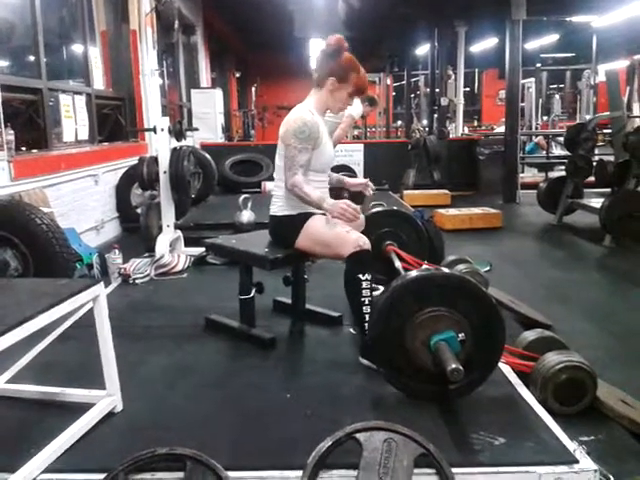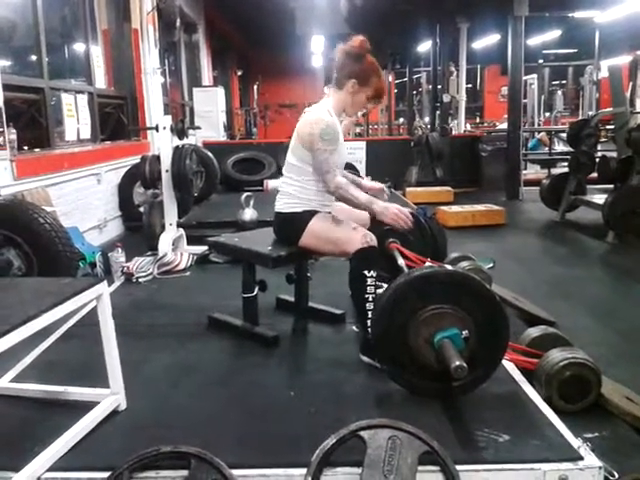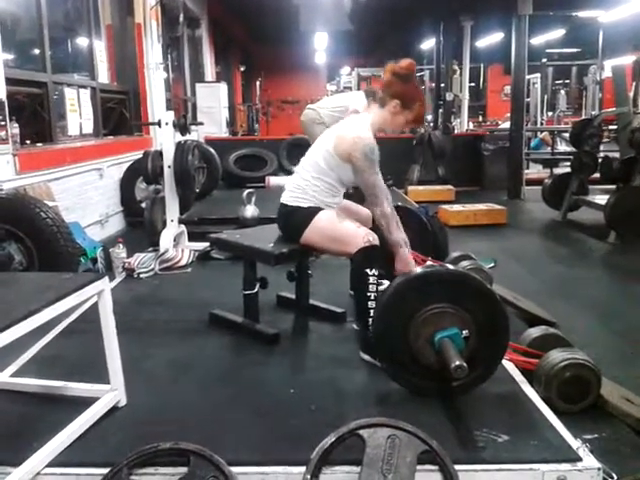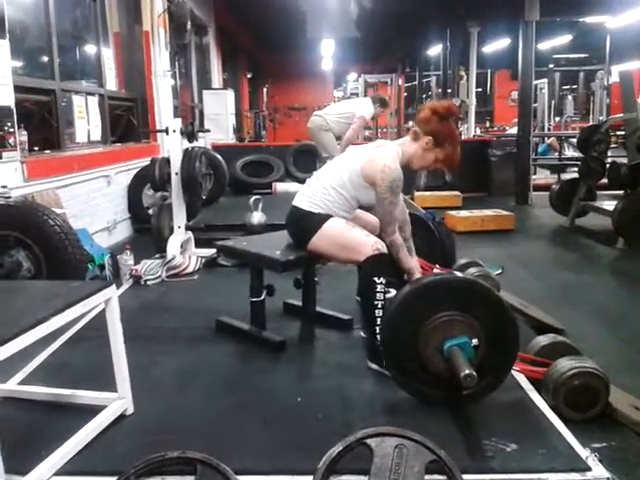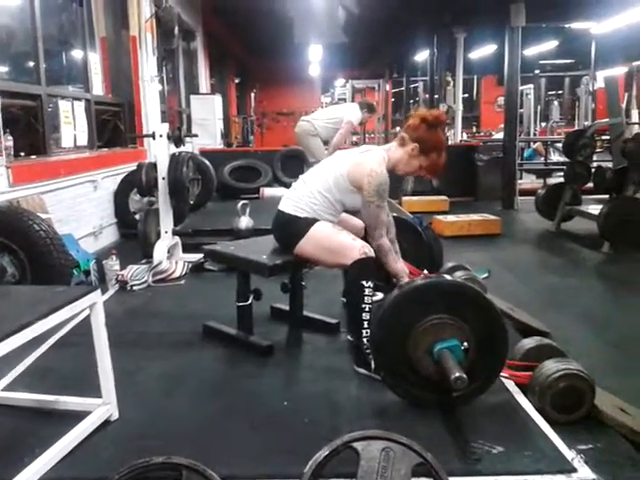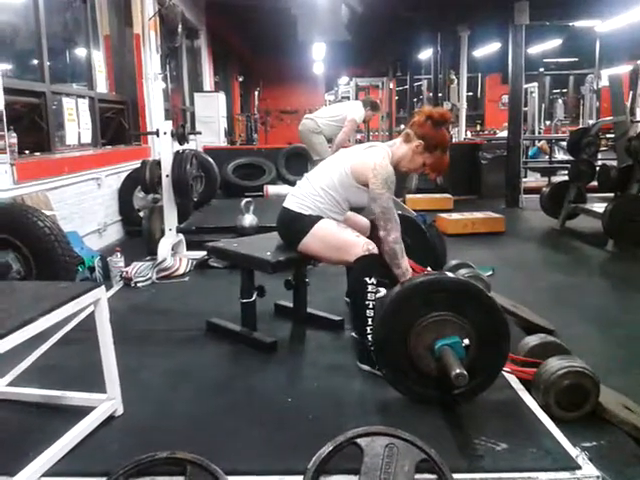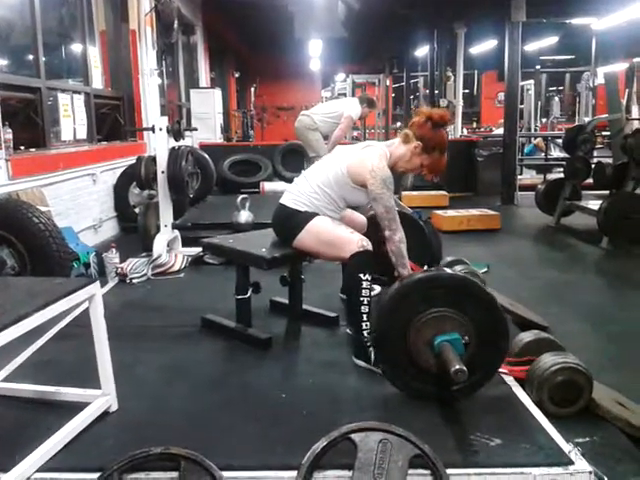
dt=0.4s
person 1, frame 1
left shoulder: (314, 118)
right shoulder: (304, 121)
right elbow: (294, 182)
left wrist: (345, 181)
right wrist: (327, 204)
left hip: (308, 213)
right hip: (291, 219)
left knee: (364, 223)
right knee: (357, 247)
left ankle: (366, 291)
right ankle: (370, 346)
person 1, frame 2
left shoulder: (326, 115)
right shoulder: (323, 121)
right elbow: (332, 183)
left wrist: (362, 183)
right wrist: (378, 206)
left hip: (311, 209)
right hip: (295, 216)
left knee: (372, 221)
right knee: (364, 244)
left ankle: (373, 298)
right ankle: (371, 345)
person 1, frame 3
left shoulder: (360, 125)
right shoulder: (361, 139)
left elbow: (378, 194)
right elbow: (378, 202)
left wrist: (399, 239)
right wrist: (402, 252)
left hip: (316, 204)
right hip: (299, 212)
left knee: (377, 224)
right knee: (367, 243)
left ankle: (373, 299)
right ankle: (372, 343)
person 1, frame 4
left shoulder: (388, 150)
right shoulder: (388, 167)
left elbow: (399, 216)
right elbow: (392, 233)
left wrist: (413, 260)
right wrist: (413, 275)
left hip: (321, 210)
right hip: (308, 217)
left knee: (381, 230)
right knee: (375, 251)
left ankle: (377, 307)
right ankle: (380, 352)
person 1, frame 5
left shoulder: (375, 155)
right shoulder: (375, 171)
left elbow: (384, 219)
right elbow: (379, 238)
left wrist: (398, 261)
right wrist: (401, 279)
left hip: (306, 213)
right hip: (293, 221)
left knee: (363, 233)
right knee: (362, 255)
left ankle: (358, 302)
right ankle: (365, 354)
person 1, frame 6
left shoulder: (380, 152)
right shoulder: (381, 166)
left elbow: (388, 217)
right elbow: (388, 233)
left wrist: (402, 260)
right wrist: (405, 281)
left hip: (310, 211)
right hip: (298, 219)
left knee: (369, 230)
right knee: (366, 252)
left ankle: (358, 296)
right ankle: (369, 351)
person 1, frame 7
left shoulder: (378, 151)
right shoulder: (377, 167)
left elbow: (386, 223)
right elbow: (392, 231)
left wrist: (402, 267)
left hip: (306, 208)
right hip: (293, 216)
left knee: (365, 226)
right knee: (360, 248)
left ankle: (354, 289)
right ankle: (364, 348)
